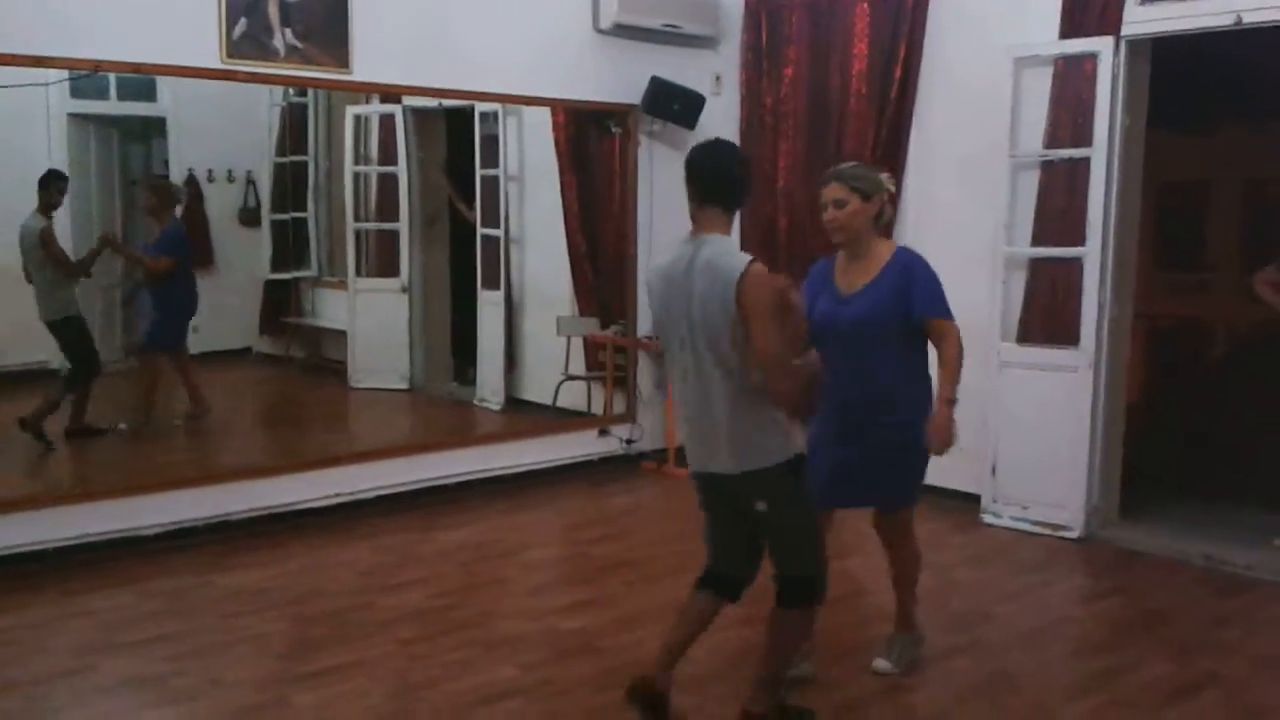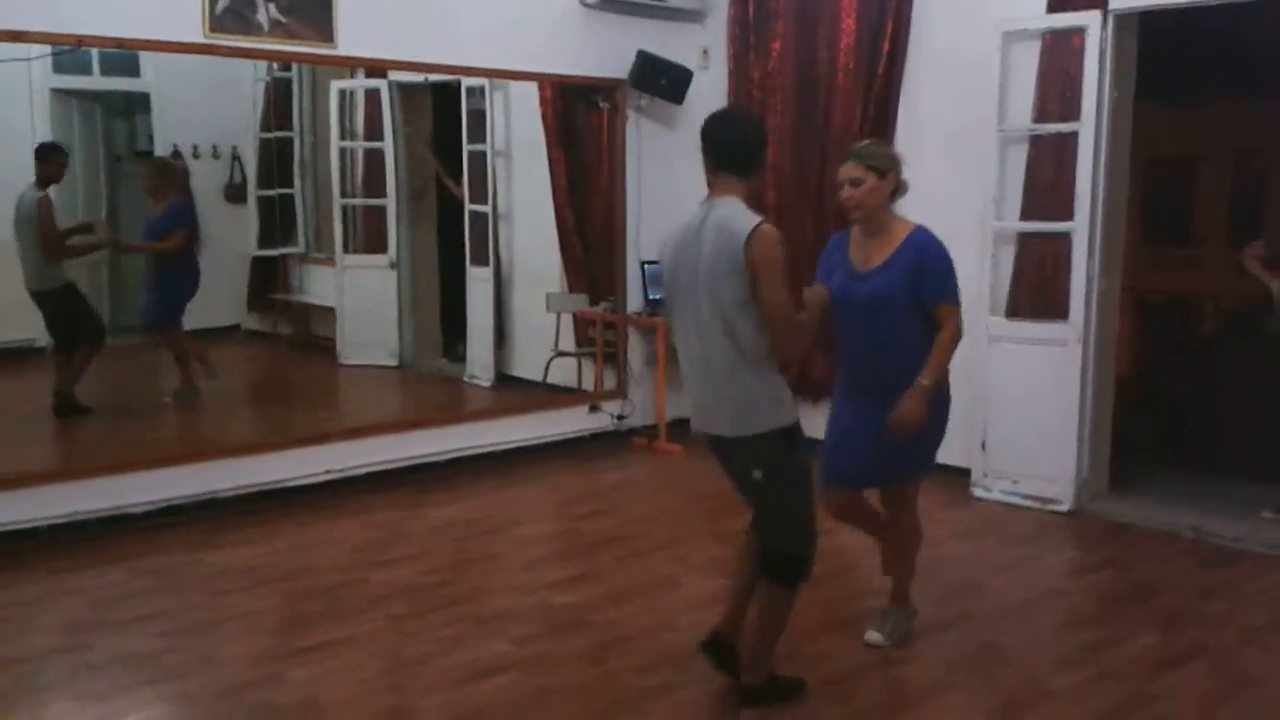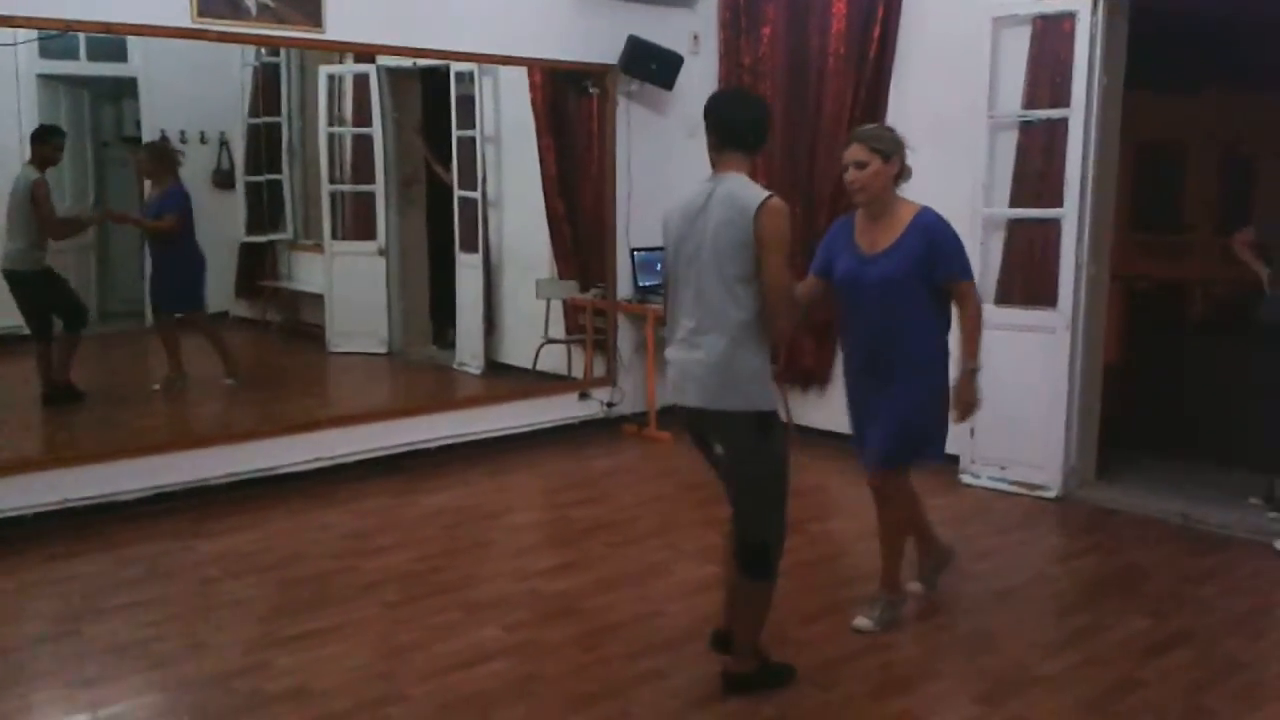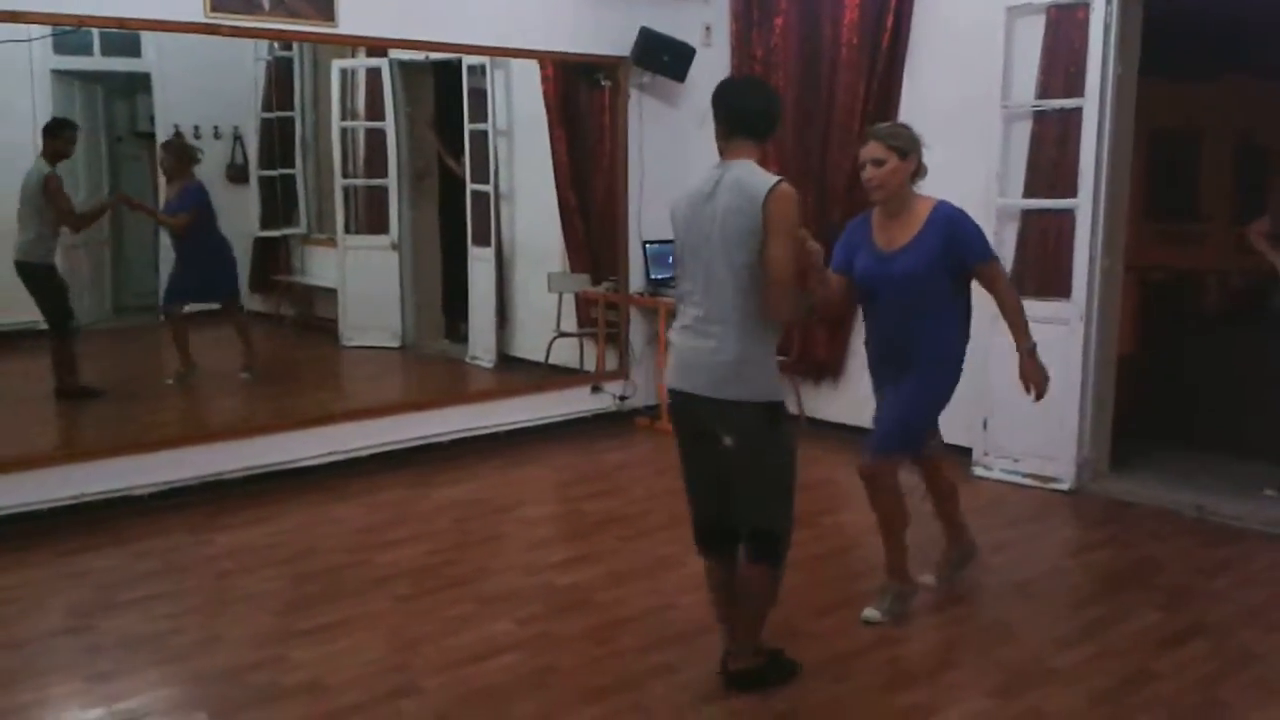
dt=0.2s
person 1, frame 1
left shoulder: (660, 275)
right shoulder: (749, 275)
right elbow: (781, 389)
right wrist: (810, 370)
left hip: (705, 456)
right hip: (762, 457)
left knee: (725, 572)
right knee: (802, 578)
person 1, frame 2
left shoulder: (677, 239)
right shoulder: (758, 235)
right elbow: (787, 349)
right wrist: (803, 317)
left hip: (709, 415)
right hip: (760, 417)
left knee: (770, 519)
right knee: (791, 546)
left ankle: (727, 631)
right ankle: (755, 674)
person 1, frame 3
left shoulder: (679, 213)
right shoulder: (765, 209)
right elbow: (779, 325)
right wrist: (789, 301)
left hip: (687, 387)
right hip: (739, 394)
left knee: (748, 508)
right knee: (761, 531)
left ankle: (734, 626)
right ankle: (744, 661)
person 1, frame 4
left shoulder: (687, 200)
right shoulder: (775, 195)
right elbow: (780, 308)
right wrist: (801, 275)
left hip: (685, 380)
right hip: (743, 386)
left knee: (714, 523)
right knee: (767, 526)
left ankle: (739, 645)
right ankle: (746, 658)
person 2, frame 1
left shoulder: (906, 269)
right shoulder: (821, 272)
left elbow: (948, 339)
left wrist: (944, 404)
left hip: (896, 423)
right hip: (836, 421)
left knee: (892, 525)
left ankle: (906, 630)
person 2, frame 2
left shoulder: (922, 248)
right shoulder: (838, 247)
left elbow: (950, 327)
right elbow: (814, 309)
left wrist: (921, 390)
left hip: (909, 397)
right hip: (854, 395)
left knee: (898, 498)
right knee: (838, 498)
left ankle: (900, 604)
right ankle: (891, 541)
person 2, frame 3
left shoulder: (929, 229)
right shoulder: (841, 231)
left elbow: (968, 303)
right elbow: (807, 294)
left wrist: (968, 373)
left hip: (915, 378)
right hip: (863, 376)
left knee: (887, 480)
right knee: (885, 477)
left ankle: (890, 590)
right ankle: (933, 549)
person 2, frame 4
left shoulder: (948, 222)
right shoulder: (858, 230)
left elbow: (1000, 286)
right elbow: (835, 298)
left wrist: (1027, 351)
right wrist: (814, 272)
left hip: (929, 366)
right hip: (886, 367)
left knee: (874, 467)
right knee: (926, 458)
left ankle: (898, 581)
right ankle: (959, 543)
person 3, frame 1
left shoulder: (29, 226)
right shoulder: (43, 229)
left elbow: (30, 275)
right elbow: (71, 270)
left wrist: (75, 270)
right wrist: (99, 246)
left hip: (59, 310)
right hip: (62, 312)
left knee: (88, 365)
right knee: (82, 370)
left ankle: (77, 423)
right ankle: (35, 419)
person 3, frame 2
left shoulder: (25, 197)
right shoulder: (41, 201)
right elbow: (55, 252)
left wrist: (73, 230)
right wrist: (95, 245)
left hip: (37, 284)
right hip: (52, 283)
left knee: (65, 341)
right knee: (94, 332)
left ankle: (65, 398)
right ankle: (66, 389)
person 3, frame 3
left shoulder: (23, 177)
right shoulder: (37, 183)
right elbow: (55, 233)
left wrist: (65, 221)
right wrist: (89, 220)
right hip: (30, 267)
left knee: (41, 329)
right knee: (76, 315)
left ankle: (51, 387)
right ankle: (60, 378)
person 3, frame 4
left shoulder: (36, 171)
right shoulder: (49, 176)
right elbow: (75, 223)
left wrist: (82, 212)
right wrist: (107, 204)
left hip: (28, 259)
right hip: (37, 260)
left knee: (60, 323)
right knee: (62, 323)
left ankle: (66, 382)
right ankle: (68, 382)
person 4, frame 1
left shoulder: (174, 233)
right shoulder: (164, 230)
left elbow: (160, 269)
left wrist: (123, 249)
left hip: (175, 303)
right hip: (168, 303)
left knee: (148, 352)
right knee: (177, 353)
left ankle: (145, 413)
right ankle: (198, 403)
person 4, frame 2
left shoulder: (178, 208)
right shoulder: (161, 206)
left elbow: (176, 245)
left wrist: (136, 247)
left hip: (178, 278)
right hip: (165, 278)
left knee: (162, 328)
right knee: (170, 329)
left ankle: (203, 363)
right ankle: (187, 383)
person 4, frame 3
left shoulder: (175, 193)
right shoulder: (153, 190)
left elbow: (167, 226)
left wrist: (129, 219)
left hip: (184, 264)
right hip: (163, 264)
left knee: (195, 318)
right knee: (162, 318)
left ankle: (229, 363)
right ankle: (175, 371)
person 4, frame 4
left shoulder: (195, 190)
right shoulder: (171, 187)
left elbow: (179, 225)
left wrist: (145, 209)
left hip: (213, 258)
right hip: (187, 260)
left knee: (231, 308)
right knee: (170, 309)
left ankle: (249, 357)
right ankle: (186, 364)
